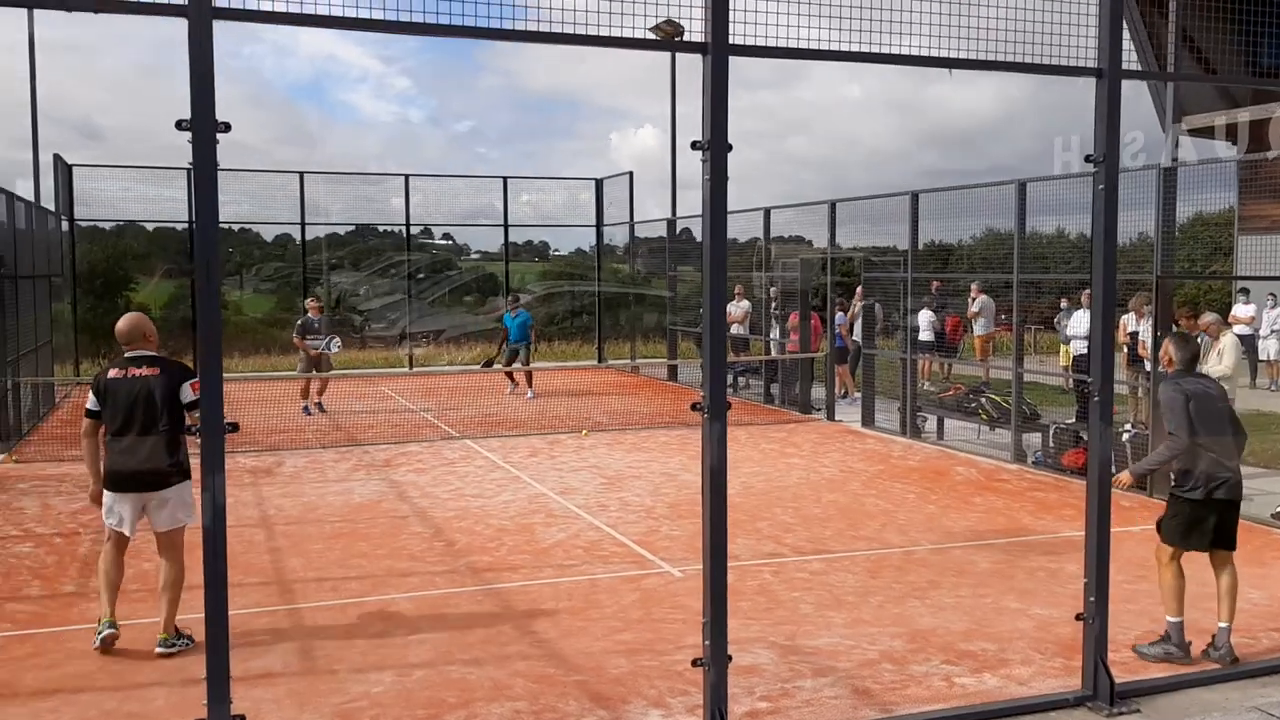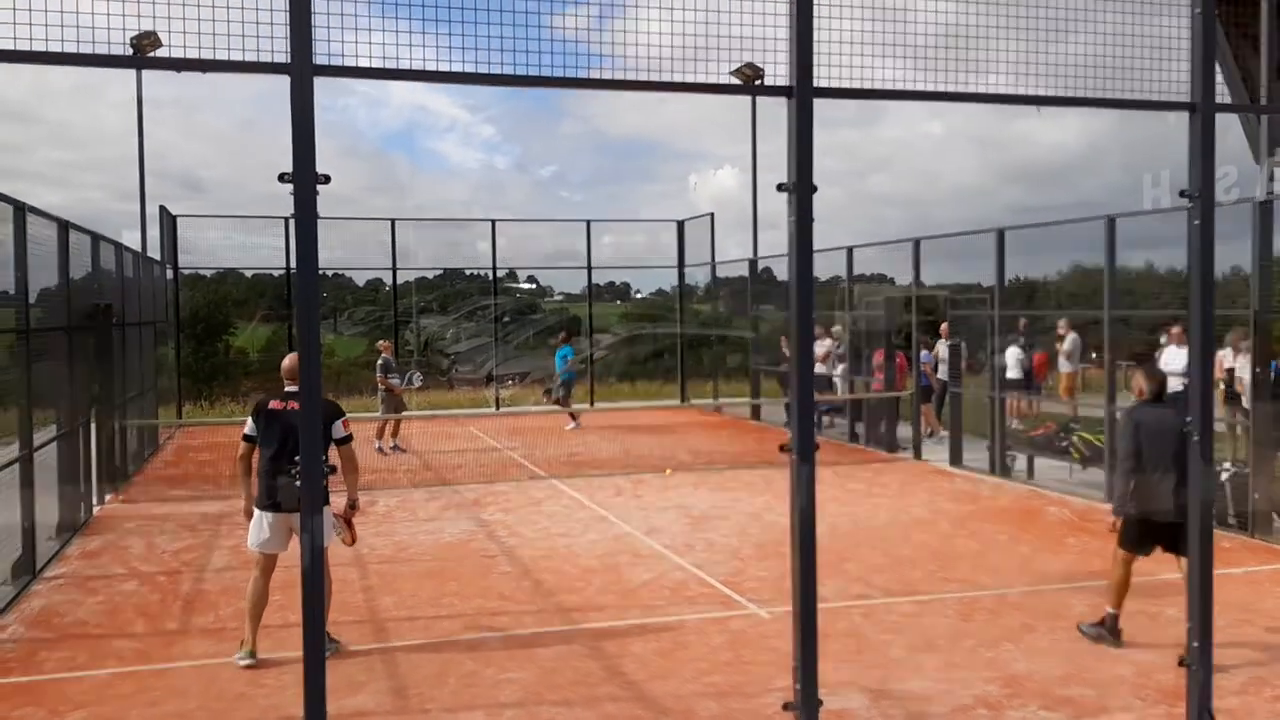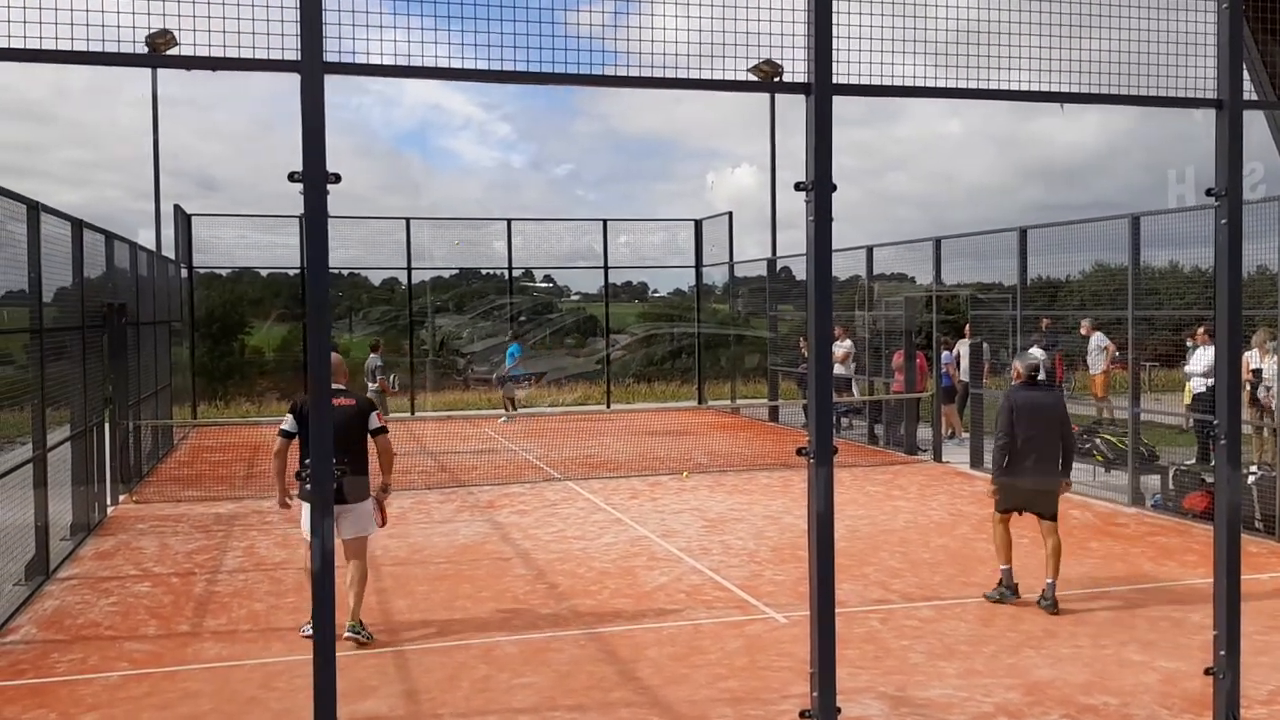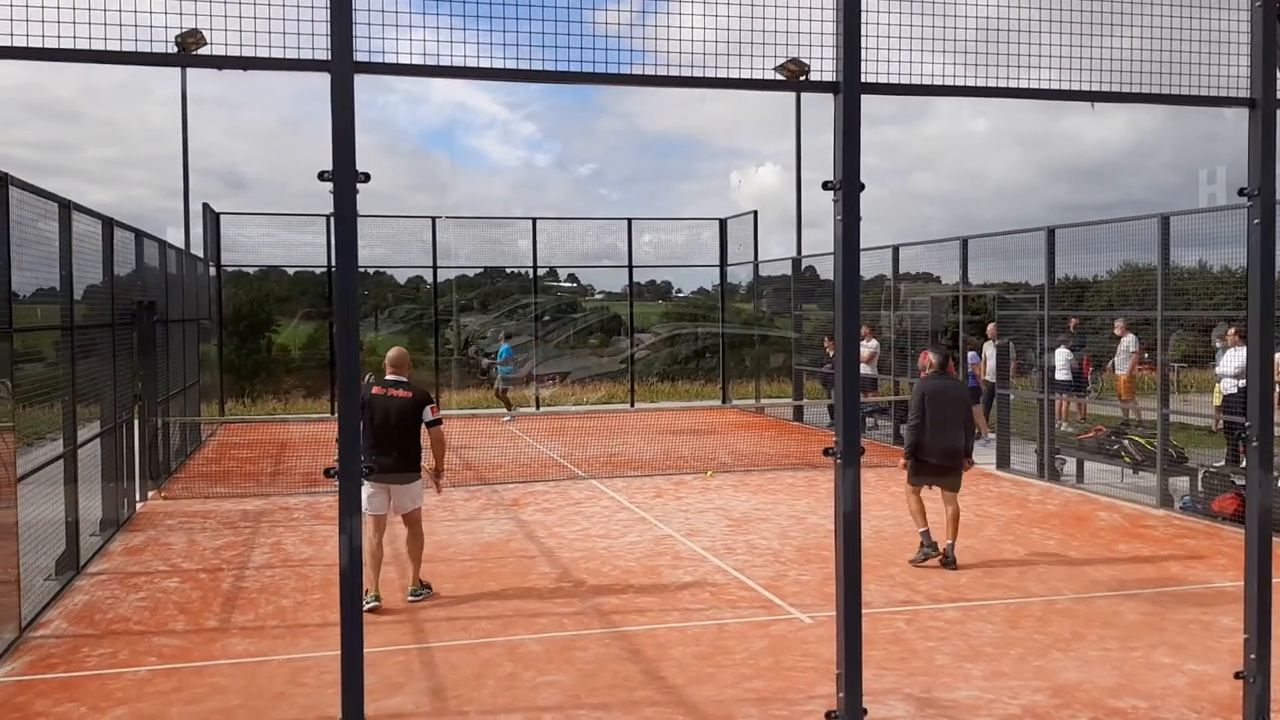
dt=1s
person 1, frame 1
left shoulder: (103, 378)
right shoulder: (178, 373)
left elbow: (88, 433)
right elbow: (200, 424)
left wrist: (96, 480)
left hip: (119, 479)
right hip: (167, 477)
left knee: (113, 547)
right knee: (170, 553)
left ankle: (107, 620)
right ankle: (168, 632)
person 1, frame 2
left shoulder: (262, 407)
right shoulder: (329, 410)
left elbow: (243, 456)
right elbow: (348, 459)
left wrist: (247, 497)
right wrist: (352, 497)
left hip: (270, 501)
left knee: (261, 571)
right knee: (318, 568)
left ankle: (249, 645)
right ankle: (320, 638)
person 1, frame 3
left shoulder: (301, 405)
right shoulder: (364, 405)
left elbow: (279, 450)
right elbow: (384, 446)
left wrist: (281, 488)
right wrist: (386, 481)
right hip: (354, 492)
left knee: (314, 550)
right knee: (356, 557)
left ankle: (316, 618)
right ankle: (354, 622)
person 1, frame 4
left shoulder: (366, 393)
right shoulder: (421, 397)
right elbow: (437, 437)
right wrist: (438, 470)
left hip: (373, 471)
right hip: (407, 472)
left knee: (374, 532)
right knee: (414, 525)
left ankle: (372, 592)
right ankle: (416, 585)
person 2, frame 1
left shoulder: (1172, 387)
right shoulder: (1213, 387)
left elbow: (1178, 441)
right elbow: (1239, 435)
left wrist: (1137, 471)
left hip: (1195, 486)
right hip: (1227, 485)
left knee: (1167, 555)
right knee: (1223, 561)
left ankle: (1175, 641)
right ankle: (1222, 644)
person 2, frame 2
left shoulder: (1133, 416)
right shoulder: (1181, 418)
left elbow: (1127, 466)
right elbow: (1189, 467)
left wrist: (1117, 509)
left hip: (1147, 506)
right hip: (1182, 508)
left knee: (1122, 559)
left ankle: (1108, 626)
person 2, frame 3
left shoulder: (1011, 398)
right shoulder: (1055, 398)
left elbow: (1003, 441)
right elbow: (1068, 440)
left wrist: (994, 478)
right wrist: (1065, 475)
left hip: (1017, 476)
right hip: (1049, 478)
left knee: (1000, 521)
right knee: (1050, 532)
left ankle: (1007, 585)
right ankle: (1049, 594)
person 2, frame 4
left shoulder: (924, 385)
right shoulder: (961, 387)
left elbow: (914, 422)
right elbow: (970, 425)
left wrist: (906, 453)
right wrist: (968, 454)
left hip: (926, 452)
right hip: (953, 453)
left knee: (912, 492)
right knee: (950, 500)
left ankle: (928, 544)
right ankle: (949, 552)
